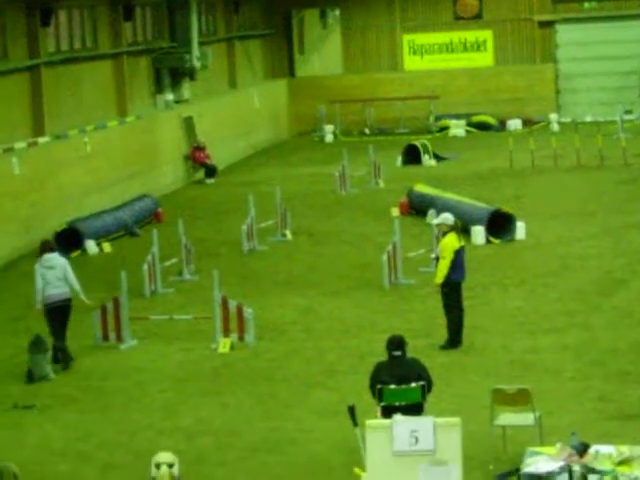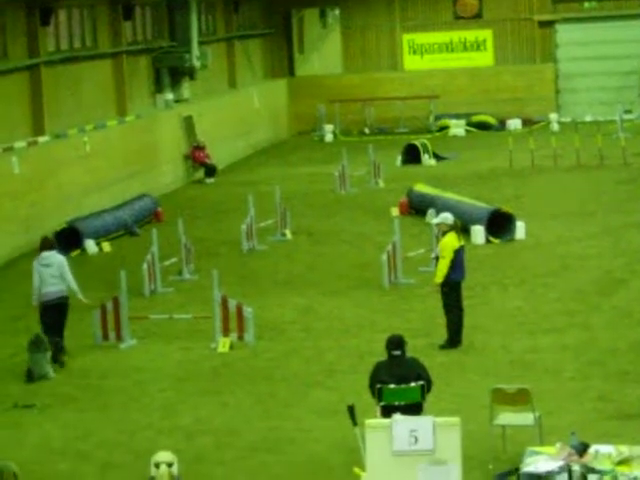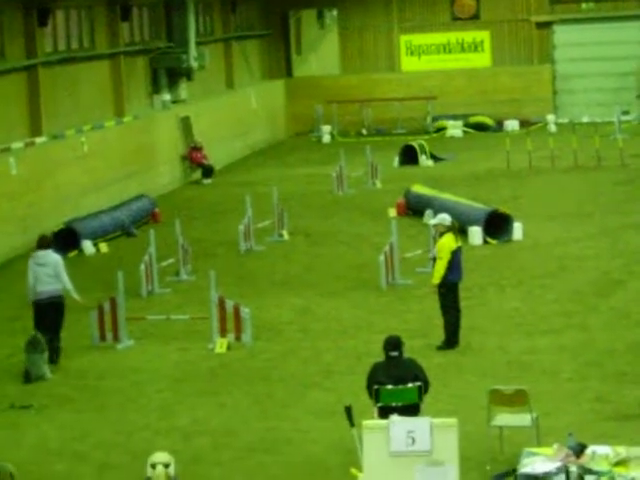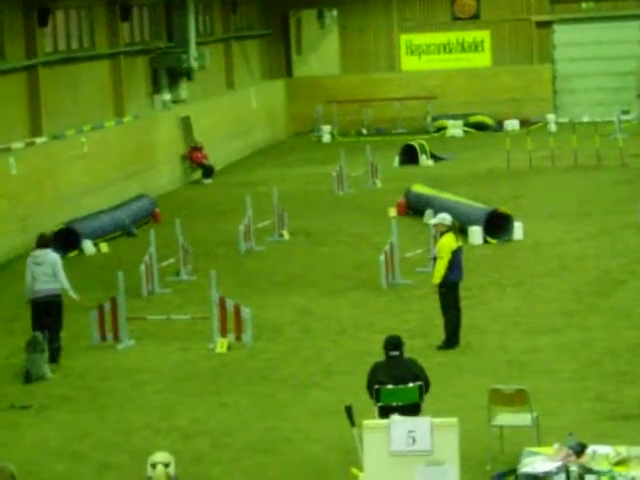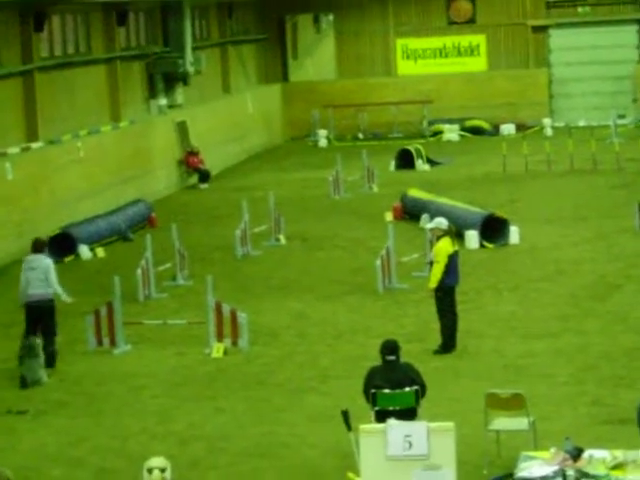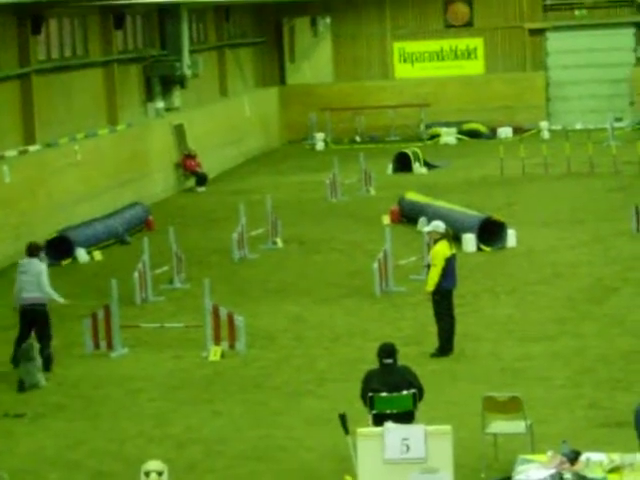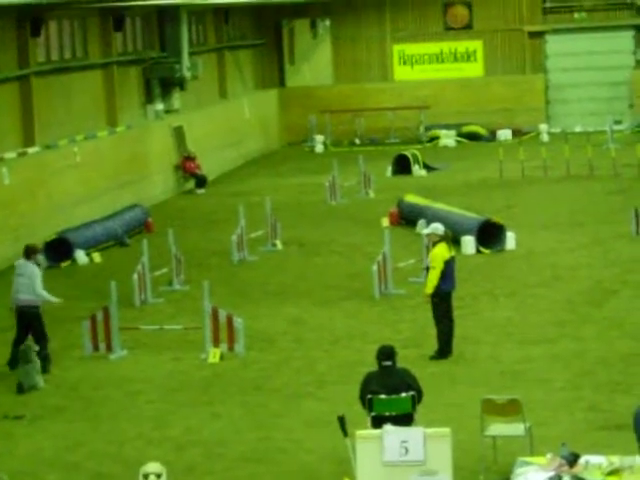
dt=0.1s
person 1, frame 1
left shoulder: (447, 241)
right shoulder: (457, 237)
left elbow: (444, 263)
left wrist: (438, 280)
left hip: (449, 280)
right hip: (457, 278)
left knee: (451, 310)
right knee: (457, 308)
left ankle: (453, 341)
right ankle: (457, 338)
person 1, frame 2
left shoulder: (447, 241)
right shoulder: (457, 237)
left elbow: (444, 262)
left wrist: (438, 280)
left hip: (449, 279)
right hip: (457, 277)
left knee: (450, 310)
right knee: (457, 308)
left ankle: (452, 341)
right ankle: (456, 338)
person 1, frame 3
left shoulder: (444, 242)
right shoulder: (454, 237)
left elbow: (441, 263)
left wrist: (435, 280)
left hip: (446, 280)
right hip: (454, 278)
left knee: (448, 310)
right knee: (454, 309)
left ankle: (450, 341)
right ankle: (454, 339)
person 1, frame 4
left shoulder: (445, 242)
right shoulder: (454, 237)
left elbow: (442, 263)
left wrist: (436, 280)
left hip: (447, 280)
right hip: (455, 278)
left knee: (448, 310)
right knee: (454, 308)
left ankle: (450, 341)
right ankle: (454, 338)
person 1, frame 5
left shoulder: (441, 246)
right shoulder: (451, 241)
left elbow: (438, 267)
left wrist: (432, 284)
left hip: (443, 284)
right hip: (451, 282)
left knee: (444, 314)
right knee: (451, 312)
left ankle: (446, 345)
right ankle: (451, 343)
person 1, frame 6
left shoulder: (438, 249)
right shoulder: (448, 245)
left elbow: (435, 270)
left wrist: (429, 287)
left hip: (440, 287)
right hip: (448, 285)
left knee: (442, 318)
right knee: (448, 316)
left ankle: (444, 349)
right ankle: (448, 346)
person 1, frame 7
left shoulder: (437, 252)
right shoulder: (447, 247)
left elbow: (434, 273)
left wrist: (429, 290)
left hip: (439, 290)
right hip: (447, 287)
left knee: (441, 320)
right knee: (447, 318)
left ankle: (443, 351)
right ankle: (447, 348)
person 2, frame 1
left shoulder: (39, 265)
right shoulder: (62, 261)
left elbow: (39, 286)
right elbow: (71, 279)
left wrist: (39, 303)
right wrist: (81, 295)
left hip: (50, 301)
right hip: (65, 299)
left knee: (56, 332)
right knee: (61, 330)
left ankle: (66, 357)
right ankle: (57, 357)
person 2, frame 2
left shoulder: (37, 262)
right shoulder: (60, 259)
left elbow: (36, 283)
right elbow: (68, 277)
left wrist: (35, 300)
right wrist: (78, 293)
left hip: (46, 299)
right hip: (61, 297)
left knee: (48, 330)
right knee: (59, 328)
left ankle: (59, 352)
right ankle: (56, 356)
person 2, frame 3
left shoulder: (32, 260)
right shoulder: (56, 258)
left elbow: (31, 281)
right elbow: (63, 277)
left wrist: (31, 297)
right wrist: (73, 293)
left hip: (41, 297)
right hip: (57, 296)
left knee: (41, 327)
right knee: (55, 328)
right ankle: (54, 356)
person 2, frame 4
left shoulder: (31, 259)
right shoulder: (54, 257)
left elbow: (28, 280)
right elbow: (61, 277)
left wrist: (29, 296)
right wrist: (70, 291)
left hip: (38, 297)
right hip: (54, 295)
left knee: (37, 327)
right knee: (54, 328)
right ankle: (54, 356)
person 2, frame 5
left shoulder: (26, 263)
right shoulder: (47, 262)
left elbow: (23, 284)
right elbow: (52, 282)
left wrist: (23, 299)
right wrist: (63, 295)
left hip: (31, 301)
right hip: (46, 300)
left knee: (30, 331)
right knee: (49, 333)
right ankle: (50, 361)
person 2, frame 6
left shoulder: (21, 267)
right shoulder: (41, 266)
left elbow: (17, 288)
right elbow: (45, 287)
left wrist: (17, 303)
right wrist: (57, 298)
left hip: (25, 305)
right hip: (39, 304)
left knee: (23, 334)
right knee: (44, 336)
left ankle: (16, 360)
right ankle: (46, 364)
person 2, frame 7
left shoulder: (18, 268)
right shoulder: (34, 269)
left elbow: (14, 289)
right elbow: (38, 290)
left wrist: (14, 304)
right wrist: (51, 298)
left hip: (20, 306)
right hip: (32, 306)
left knee: (20, 336)
right knee: (41, 337)
left ankle: (13, 363)
right ankle: (44, 365)
